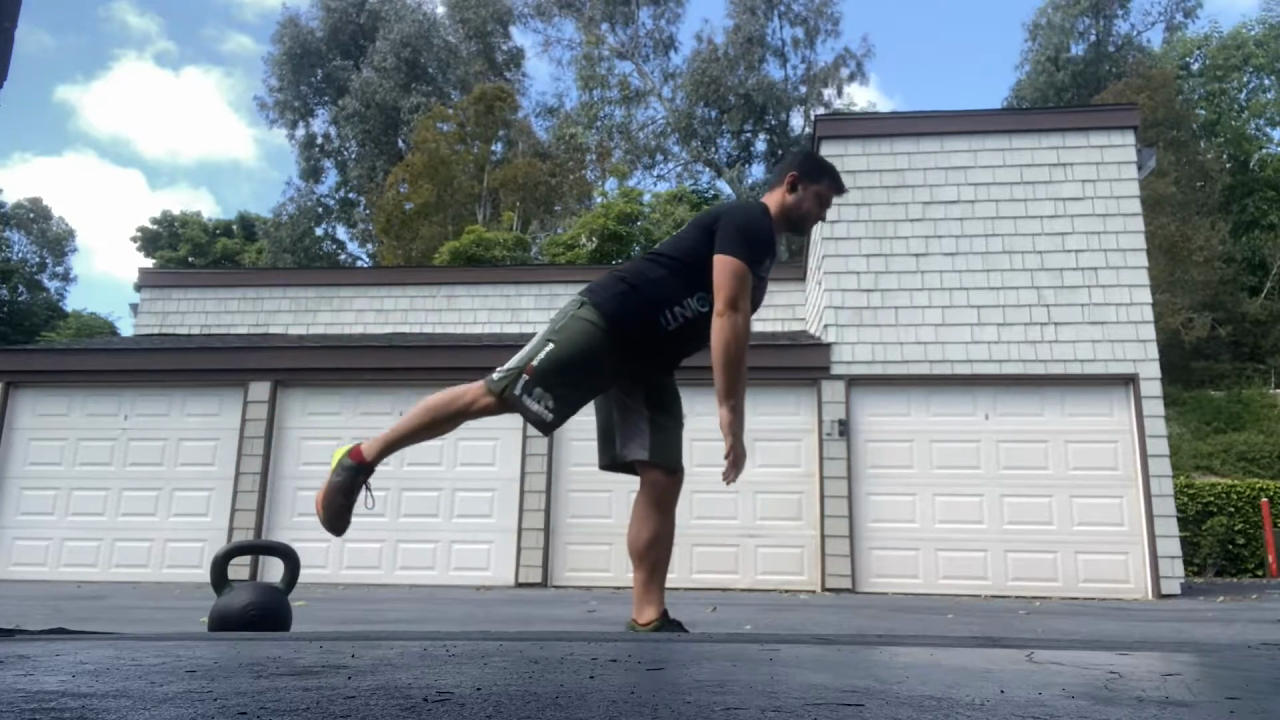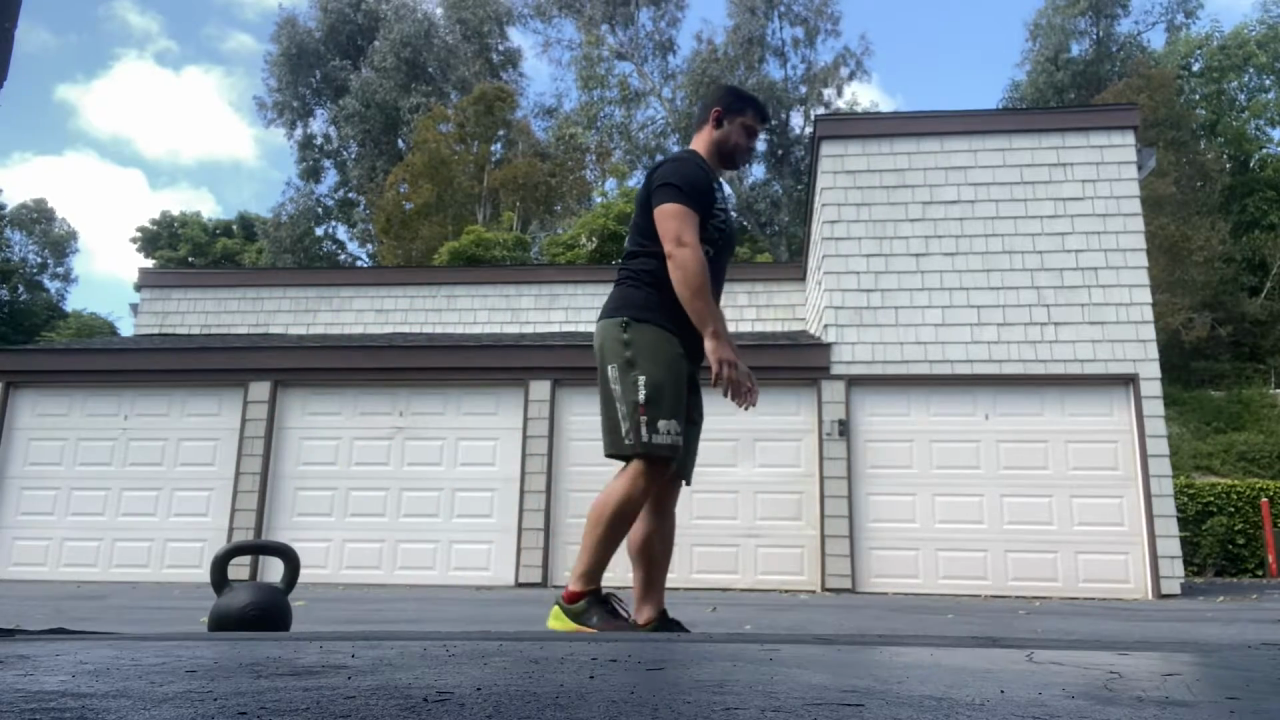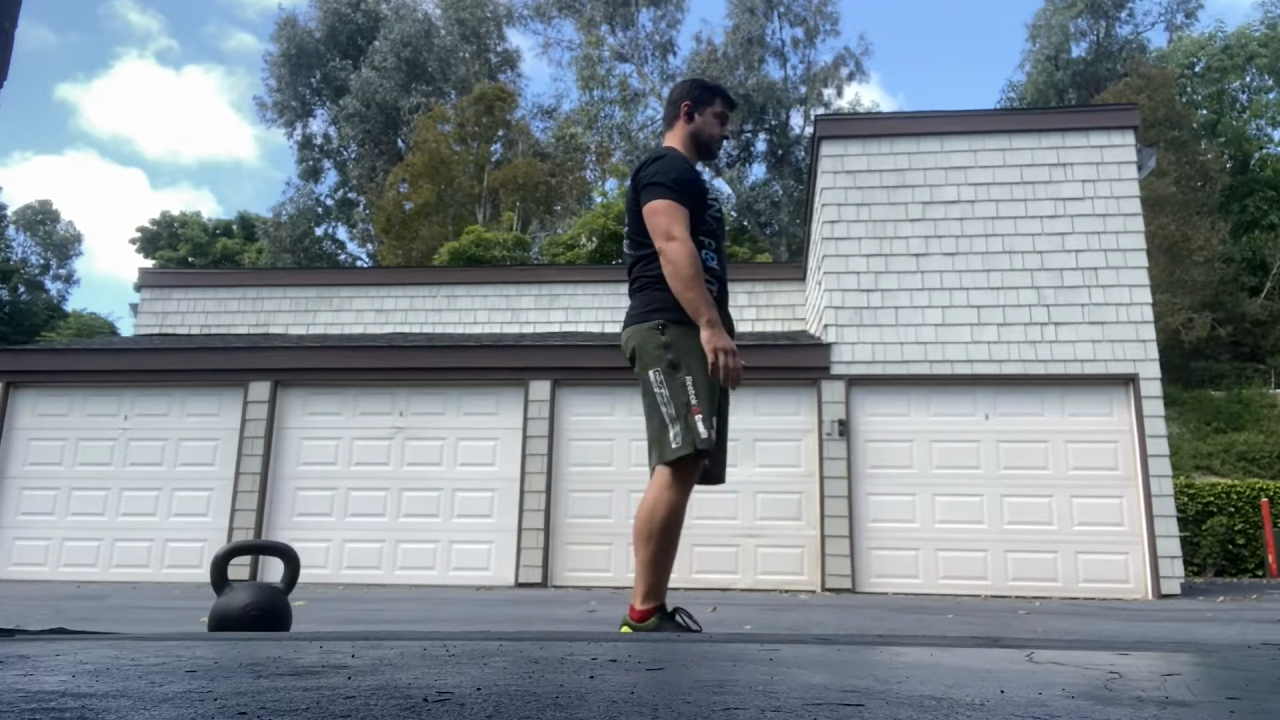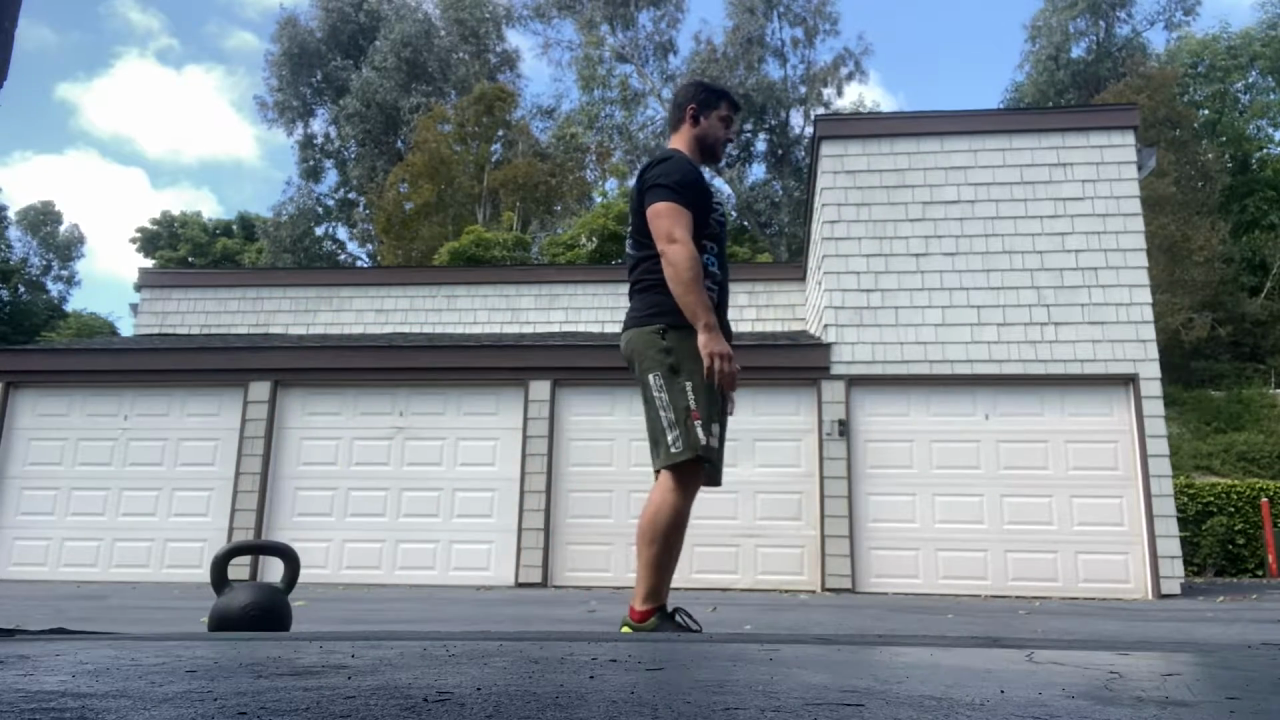
dt=0.5s
person 1, frame 1
left shoulder: (763, 245)
right shoulder: (748, 219)
left elbow: (728, 326)
right elbow: (726, 315)
left wrist: (730, 419)
right wrist: (731, 418)
left hip: (650, 357)
right hip: (605, 322)
left knee: (663, 479)
right knee: (494, 398)
left ankle: (649, 617)
right ankle: (362, 457)
person 1, frame 2
left shoulder: (708, 188)
right shoulder: (681, 172)
left elbow: (706, 272)
right elbow: (681, 252)
left wrist: (717, 351)
right wrist: (714, 337)
left hip: (675, 340)
right hip: (640, 326)
left knee: (667, 479)
right knee: (651, 463)
left ankle: (649, 615)
right ankle: (578, 595)
person 1, frame 3
left shoulder: (688, 180)
right shoulder: (665, 168)
right elbow: (673, 247)
left wrist: (713, 333)
right wrist: (712, 326)
left hip: (692, 338)
right hip: (669, 331)
left knee: (679, 471)
right knee: (677, 466)
left ankle: (654, 612)
right ankle: (644, 615)
person 1, frame 4
left shoulder: (692, 182)
right shoulder: (670, 170)
right elbow: (675, 250)
left wrist: (710, 339)
right wrist: (708, 330)
left hip: (688, 342)
right hip: (670, 334)
left knee: (682, 475)
right knee: (682, 468)
left ankle: (655, 612)
right ankle: (643, 615)
